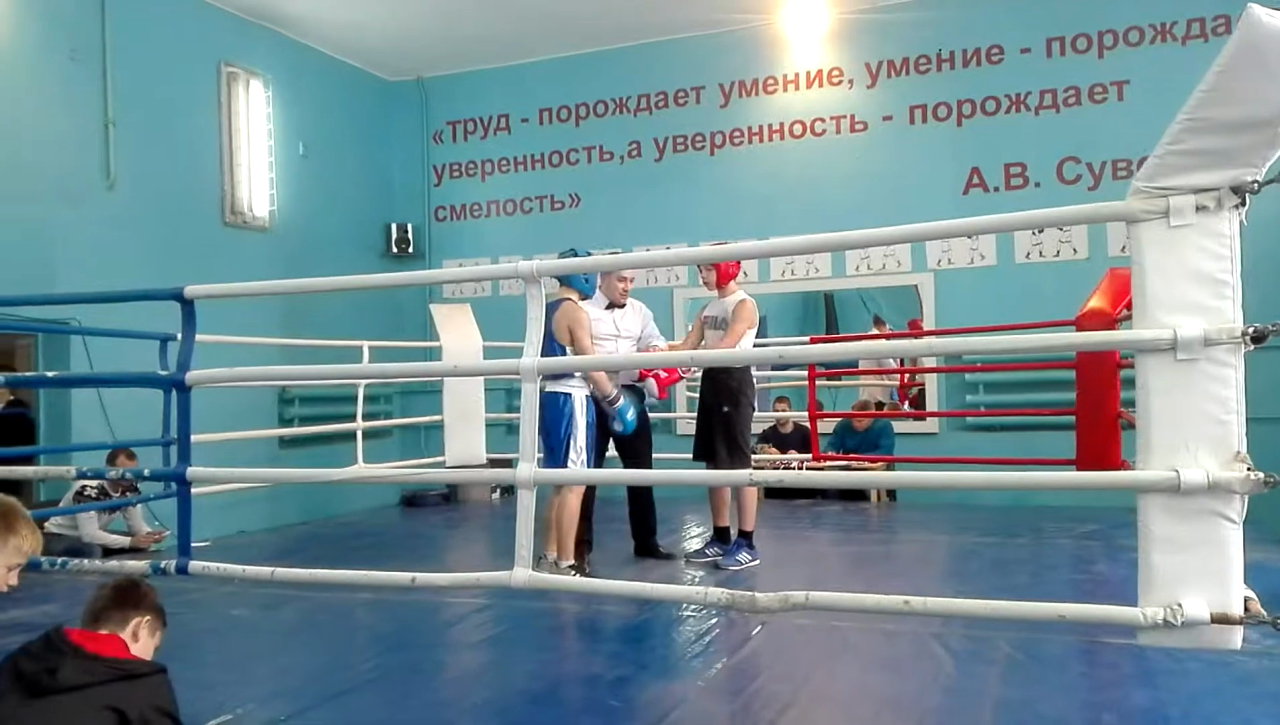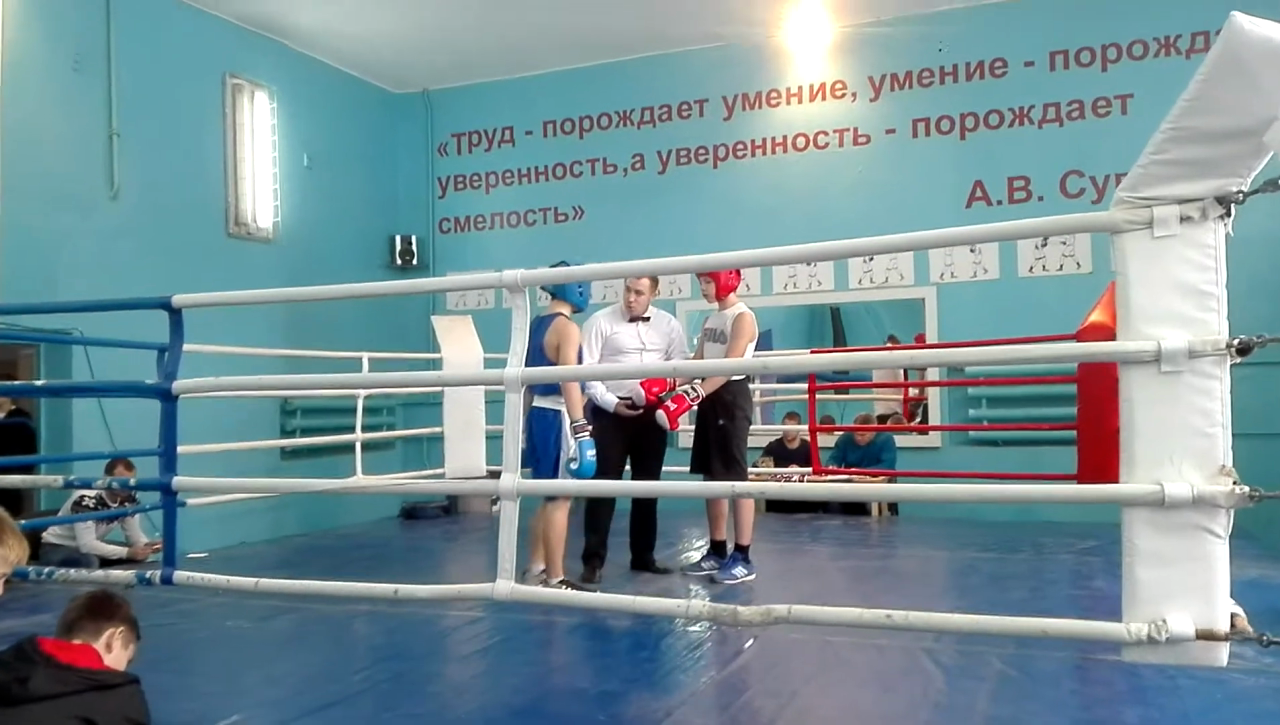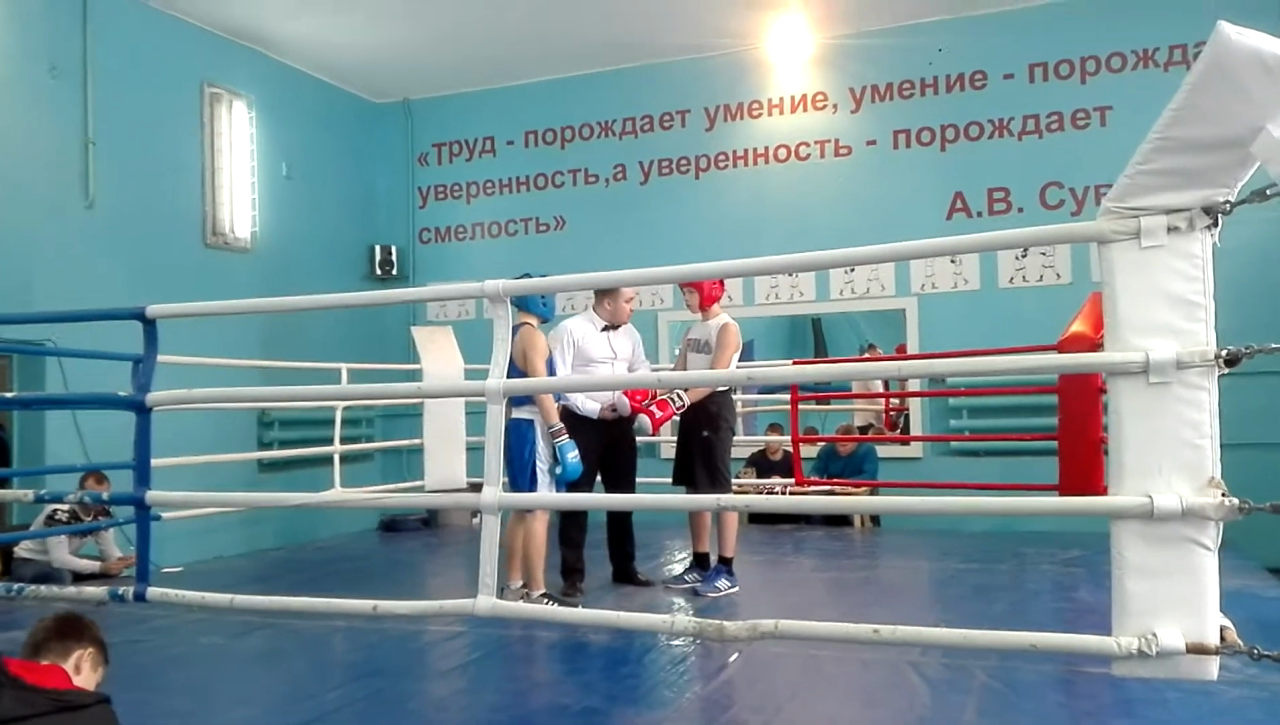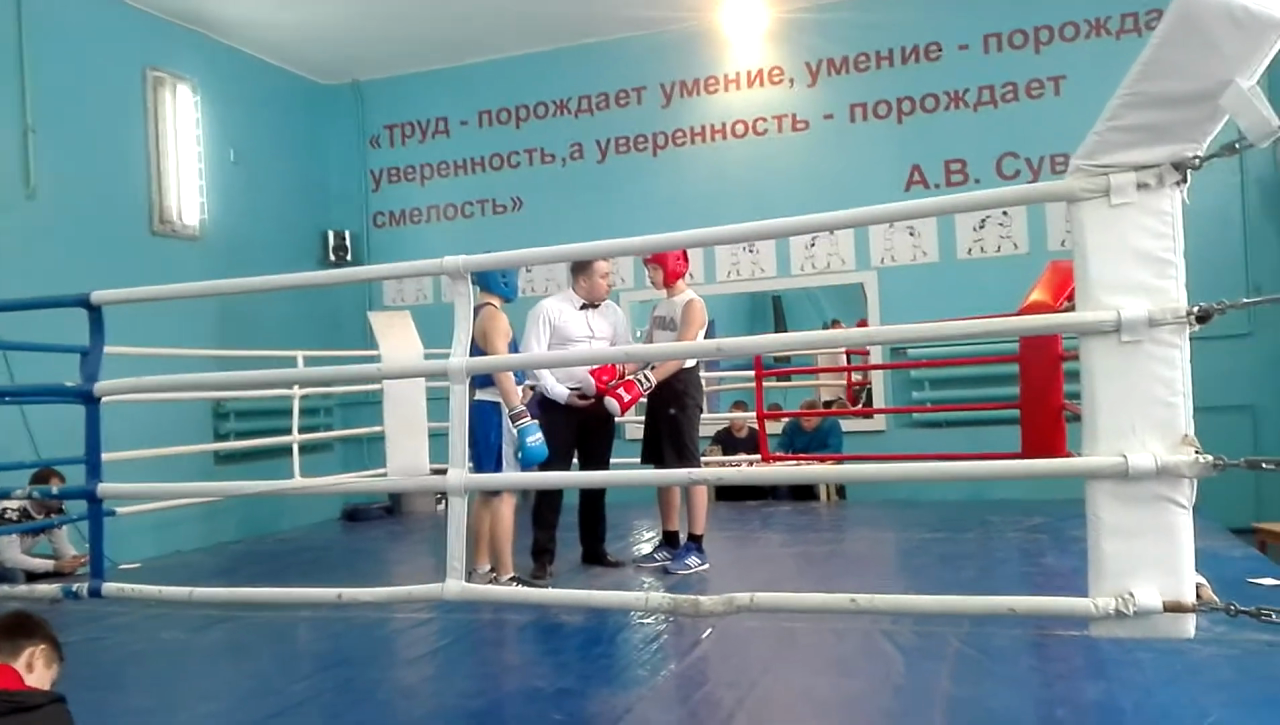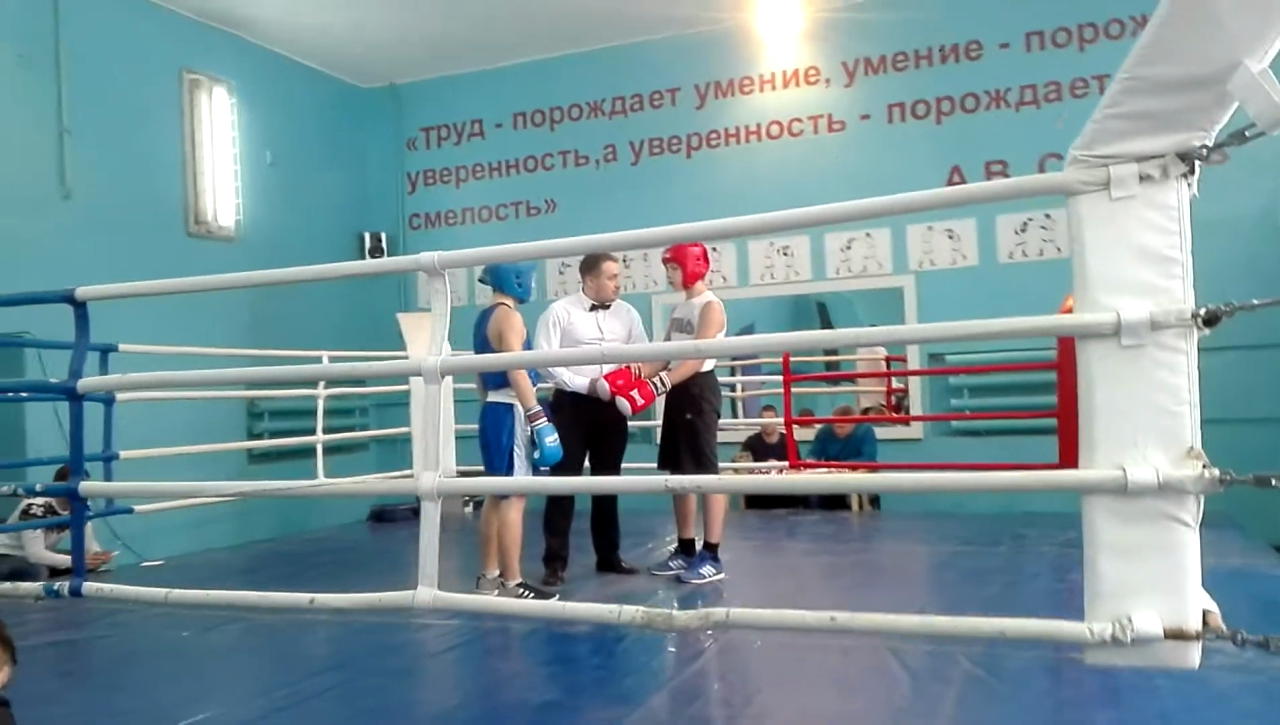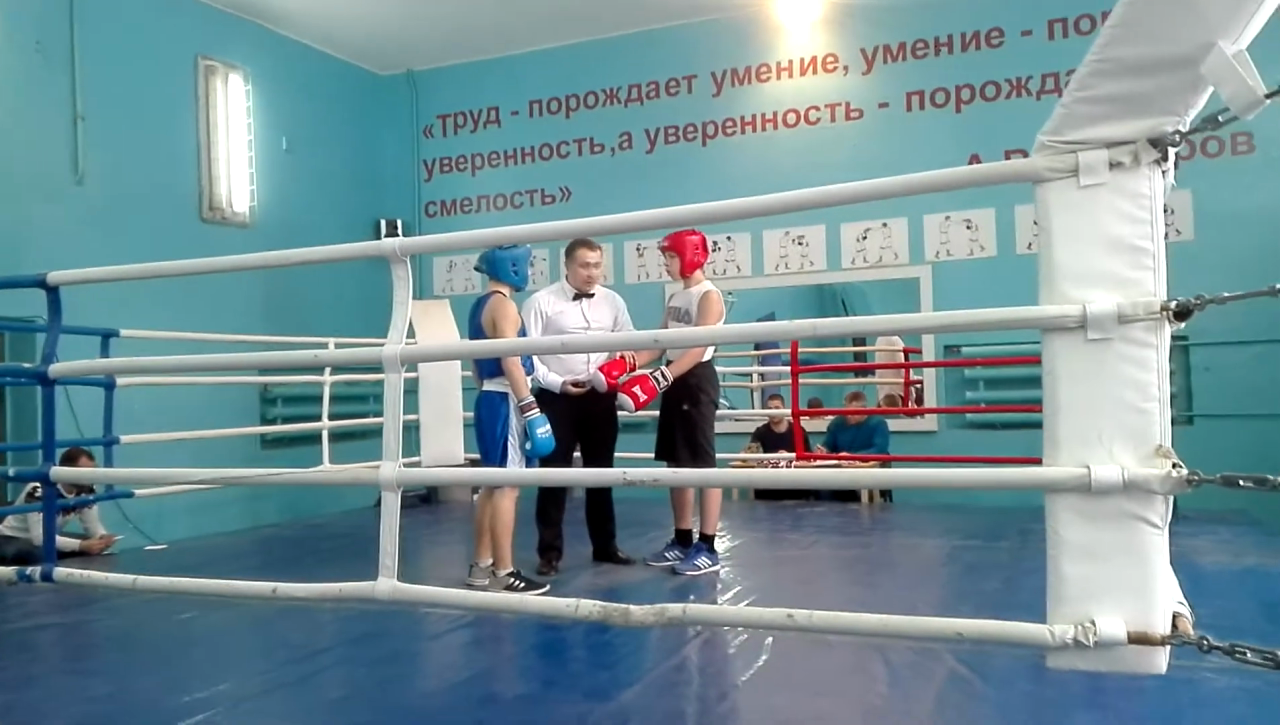
dt=0.7s
person 1, frame 1
left shoulder: (548, 311)
right shoulder: (575, 312)
right wrist: (616, 399)
left hip: (551, 398)
right hip: (571, 400)
left knee: (561, 483)
right knee: (574, 485)
left ankle: (550, 556)
right ankle: (565, 564)
person 1, frame 2
left shoulder: (536, 325)
right shoulder: (567, 328)
right elbow: (569, 383)
left wrist: (527, 423)
right wrist: (582, 431)
left hip: (538, 414)
right hip: (558, 416)
left knee: (549, 497)
right knee: (560, 499)
left ankle: (536, 570)
right ankle: (555, 581)
person 1, frame 3
left shoulder: (510, 336)
right shoulder: (533, 336)
right elbow: (541, 390)
right wrist: (561, 435)
left hip: (517, 425)
right hip: (534, 427)
left knee: (521, 508)
right knee: (538, 510)
left ankle: (514, 585)
right ankle: (536, 593)
person 1, frame 4
left shoulder: (472, 317)
right shoulder: (495, 316)
right elbow: (501, 371)
right wrist: (521, 417)
left hip: (481, 406)
right hip: (498, 408)
left knee: (487, 492)
right knee: (504, 494)
left ankle: (481, 570)
right ankle: (505, 577)
person 1, frame 5
left shoulder: (484, 318)
right shoulder: (509, 317)
right elbow: (516, 372)
right wrist: (538, 418)
left hip: (493, 409)
right hip: (511, 411)
left knee: (497, 496)
right knee: (514, 497)
left ankle: (489, 576)
right ankle: (512, 584)
person 1, frame 6
left shoulder: (480, 306)
right shoulder: (504, 305)
right elbow: (510, 361)
right wrist: (530, 408)
left hip: (488, 398)
right hip: (506, 401)
left knee: (491, 486)
right knee: (507, 488)
left ankle: (482, 566)
right ankle: (503, 574)
person 2, frame 1
left shoulder: (744, 305)
right shoulder: (708, 308)
left elbow: (724, 346)
right elbow: (687, 344)
left hip: (734, 381)
right hip: (711, 382)
left knee: (739, 463)
right knee: (715, 463)
left ankle: (746, 544)
right ankle: (721, 538)
person 2, frame 2
left shoulder: (743, 318)
right shoulder: (711, 319)
right elbow: (697, 362)
left wrist: (691, 394)
right wrist: (668, 384)
left hip: (731, 396)
right hip: (709, 398)
left knee: (736, 478)
right knee: (712, 477)
left ankle: (743, 558)
right ankle: (717, 551)
person 2, frame 3
left shoulder: (727, 328)
right shoulder: (693, 330)
right elbow: (678, 373)
left wrist: (675, 402)
right wrist: (650, 395)
left hip: (715, 408)
right hip: (692, 410)
left knee: (719, 489)
right knee: (695, 489)
left ankle: (726, 570)
right ankle: (700, 564)
person 2, frame 4
left shoulder: (692, 305)
right shoulder: (659, 307)
left elbow: (680, 355)
left wrist: (642, 381)
right wrist: (618, 373)
left hip: (681, 386)
right hip: (658, 388)
left knee: (688, 467)
right knee: (663, 467)
left ankle: (696, 548)
right ankle: (670, 542)
person 2, frame 5
left shoulder: (710, 307)
right shoulder: (679, 309)
left elbow: (697, 358)
left wrist: (656, 385)
right wrist: (634, 374)
left hip: (699, 390)
right hip: (677, 392)
left knee: (706, 472)
right knee: (679, 474)
left ankle: (711, 556)
right ankle: (685, 550)
person 2, frame 6
left shoulder: (708, 296)
right shoulder: (675, 298)
left elbow: (697, 349)
right elbow: (660, 344)
left wrist: (657, 379)
right wrist: (627, 363)
left hip: (696, 381)
right hip: (673, 382)
left knee: (702, 464)
right knee: (676, 464)
left ankle: (707, 548)
right ankle: (683, 540)
person 3, frame 1
left shoulder: (639, 311)
right shoulder: (581, 309)
left elbow: (654, 341)
left wrist: (656, 348)
left hip: (630, 397)
right hip: (592, 398)
left knee: (641, 469)
left ankle: (646, 541)
right ankle: (581, 547)
person 3, frame 2
left shoulder: (668, 324)
right shoulder: (600, 322)
left elbow: (680, 362)
right wrist: (611, 403)
left hip: (651, 412)
right hip: (610, 412)
left knee: (647, 485)
right knee: (604, 484)
left ankle: (643, 555)
right ankle: (594, 560)
person 3, frame 3
left shoulder: (629, 333)
right shoulder: (569, 330)
left elbow: (641, 369)
right wrist: (594, 409)
left hip: (621, 422)
right hip: (581, 422)
left knee: (623, 495)
right knee: (577, 497)
left ankle: (625, 567)
right ankle: (573, 575)
person 3, frame 4
left shoulder: (613, 312)
right shoulder: (547, 310)
right wrist: (562, 395)
left hip: (599, 404)
right hip: (559, 403)
left ankle: (594, 549)
right ankle: (543, 556)
person 3, frame 5
left shoulder: (627, 313)
right shoulder: (559, 312)
right wrist: (584, 384)
left hip: (611, 407)
right hip: (571, 405)
left knee: (608, 482)
right knee: (564, 482)
left ankle: (608, 556)
right ankle: (555, 562)
person 3, frame 6
left shoulder: (612, 301)
right shoulder: (541, 302)
right wrist: (556, 383)
left hip: (600, 396)
right hip: (557, 397)
left knee: (601, 473)
left ankle: (605, 546)
right ankle: (550, 552)
